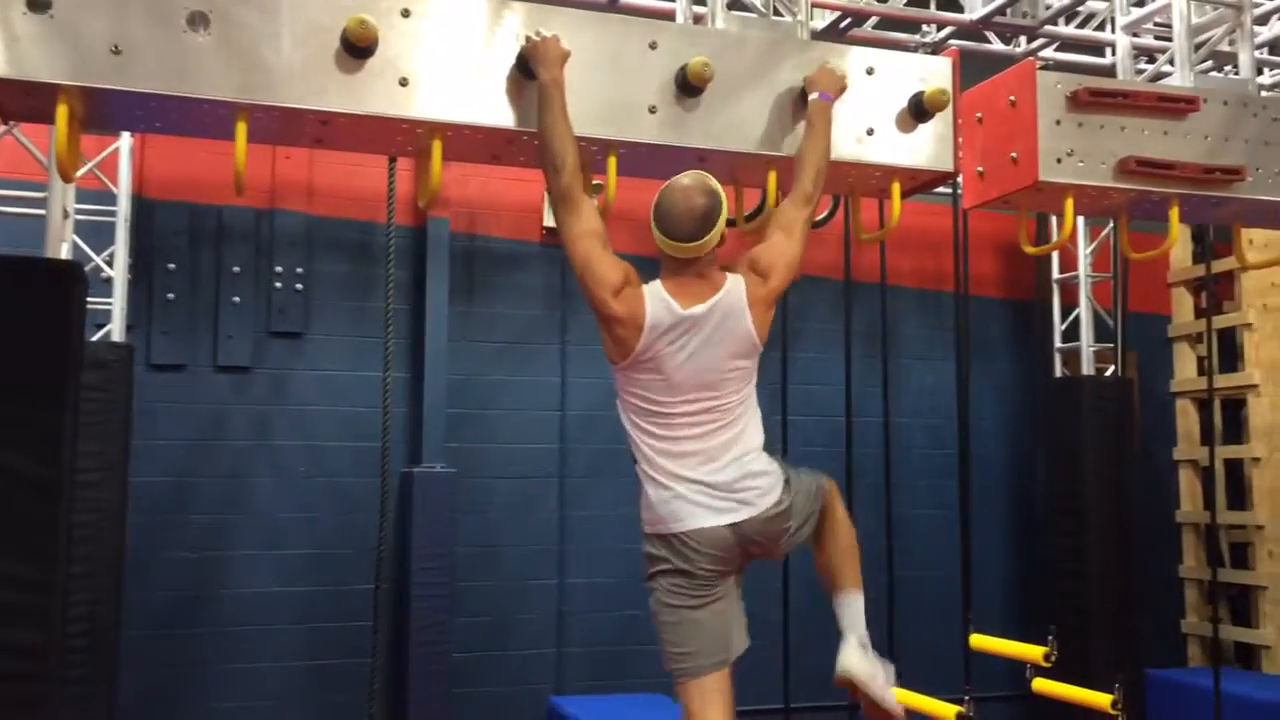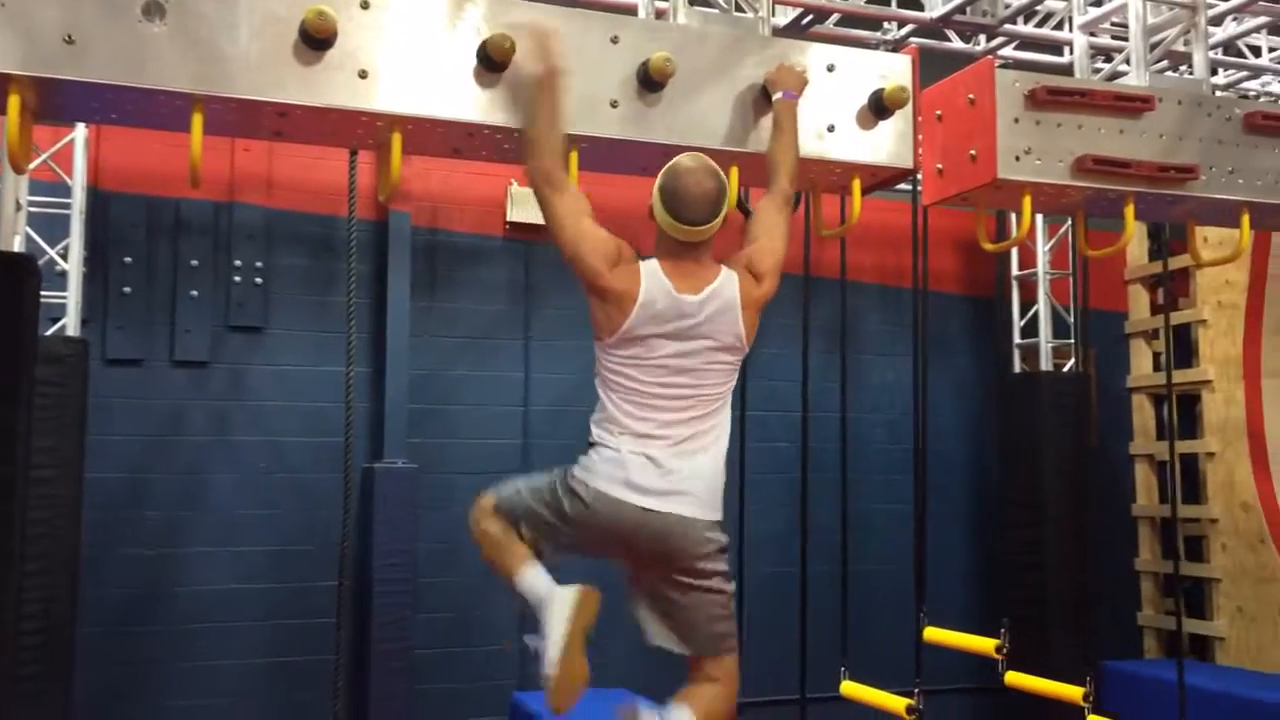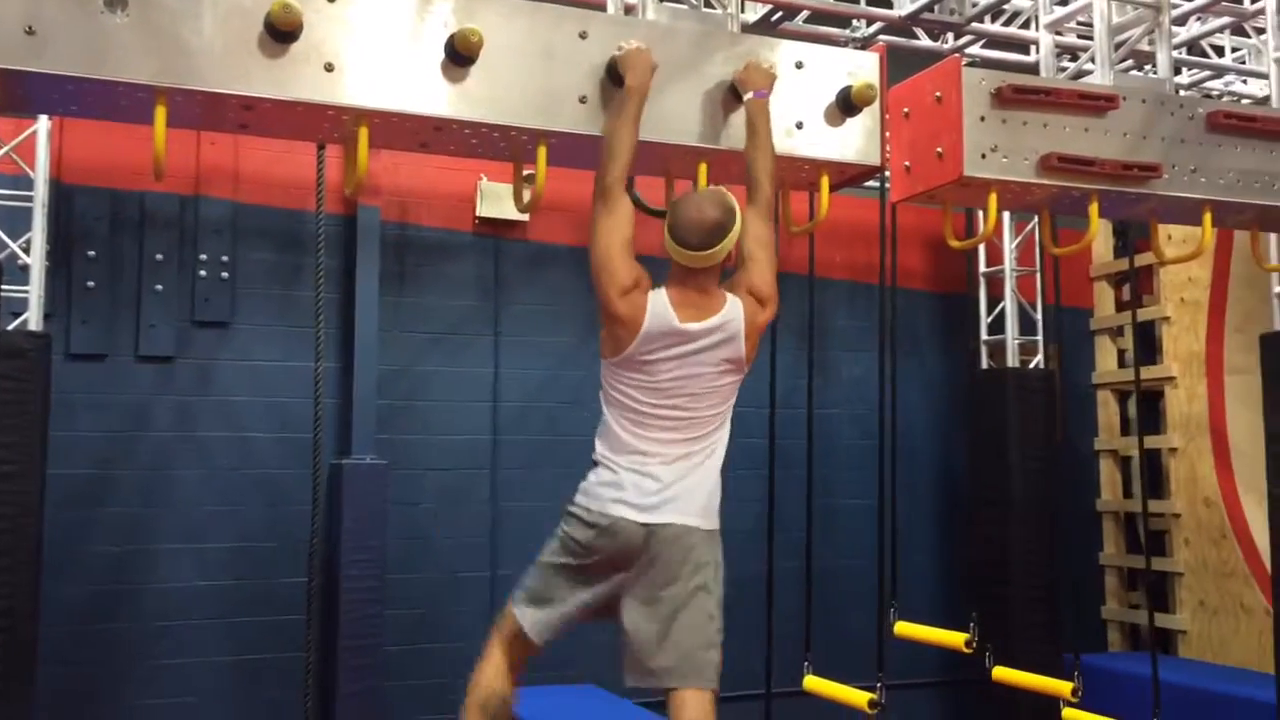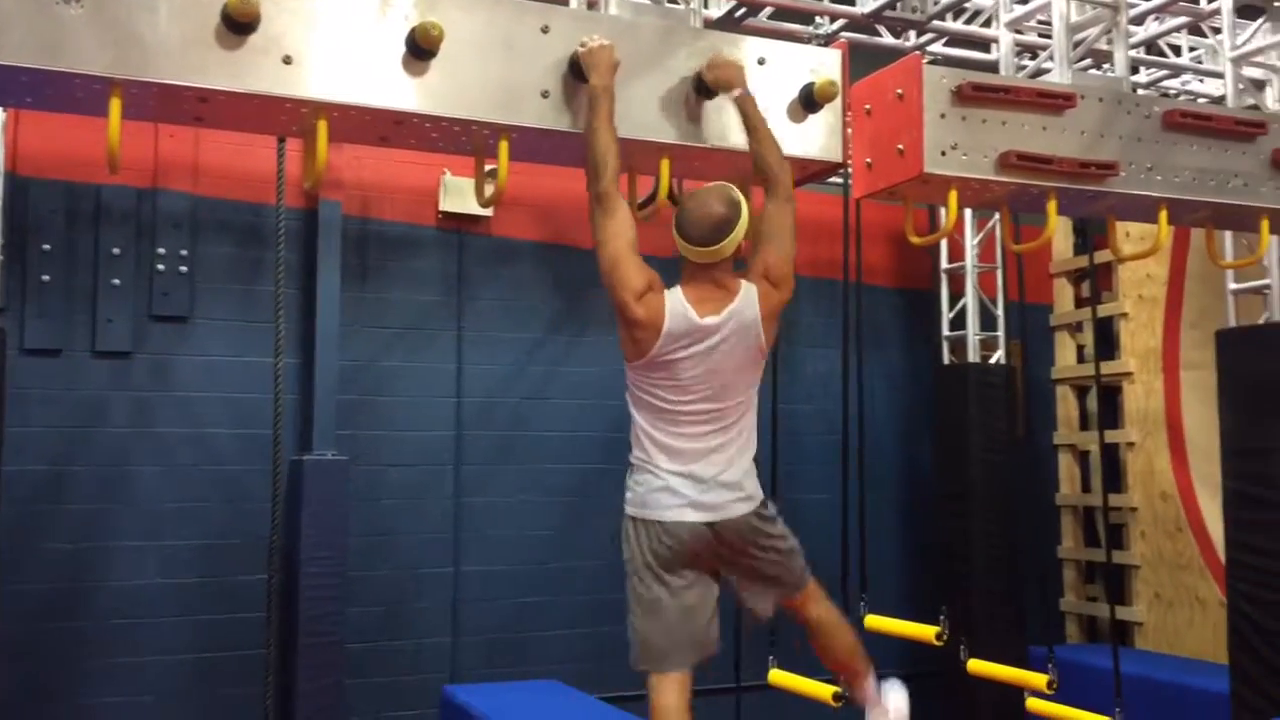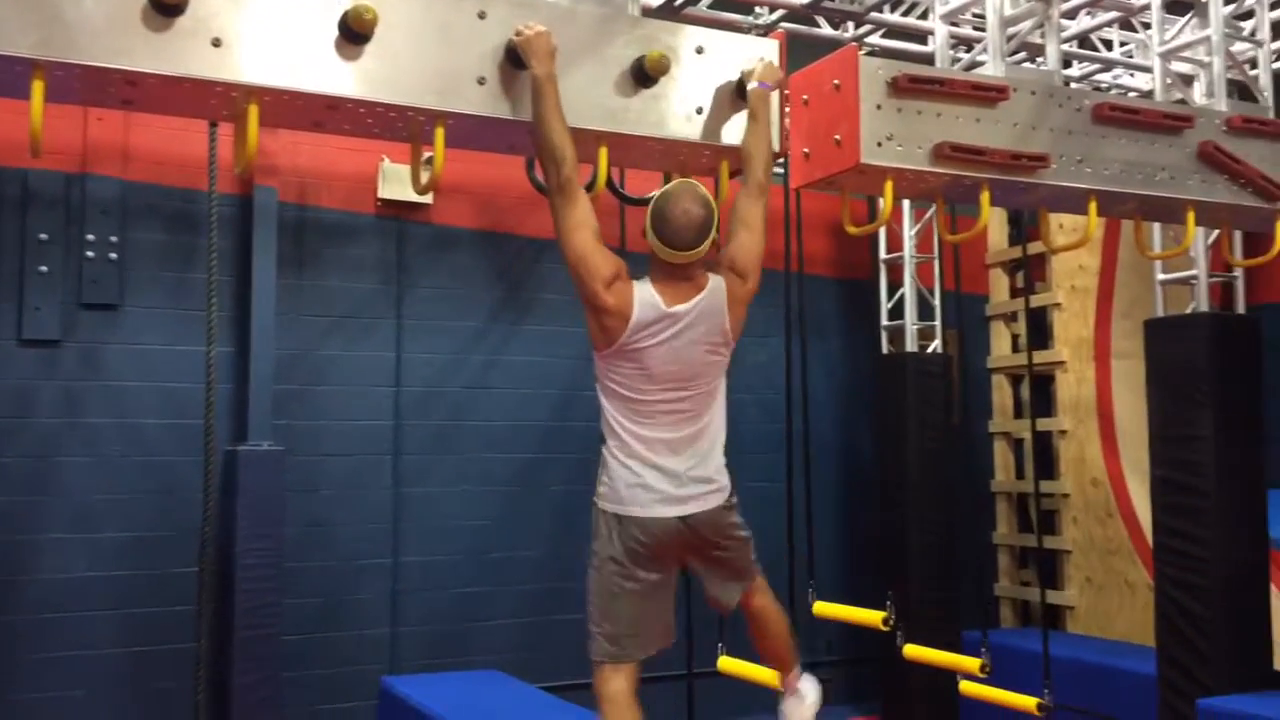
dt=0.4s
person 1, frame 1
left shoulder: (624, 307)
right shoulder: (755, 292)
left elbow: (567, 193)
right elbow: (804, 196)
left wrist: (549, 80)
right wrist: (821, 100)
left hip: (683, 535)
right hip: (764, 510)
right knee: (828, 498)
right ankle: (857, 645)
person 1, frame 2
left shoulder: (616, 280)
right shoulder: (749, 290)
left elbow: (549, 177)
right elbow: (780, 194)
left wrist: (546, 76)
right wrist: (785, 100)
left hip: (602, 498)
right hip: (691, 519)
left knee: (488, 511)
left ankle: (553, 598)
person 1, frame 3
left shoulder: (628, 307)
right shoulder: (751, 315)
left elbow: (609, 190)
right elbow: (762, 202)
left wrist: (633, 87)
right wrist: (757, 101)
left hip: (602, 519)
right hip: (687, 534)
left knee: (507, 645)
person 1, frame 4
left shoulder: (643, 309)
right shoulder: (765, 302)
left elbow: (604, 193)
right elbow: (779, 185)
left wrist: (599, 86)
right wrist: (739, 93)
left hip: (659, 521)
right hip: (738, 513)
right knee: (808, 598)
person 1, frame 5
left shoulder: (613, 302)
right shoulder: (730, 296)
left elbow: (563, 181)
right elbow: (754, 189)
left wrist: (542, 72)
right wrist: (760, 96)
left hip: (630, 514)
right hip: (708, 505)
right knee: (753, 593)
